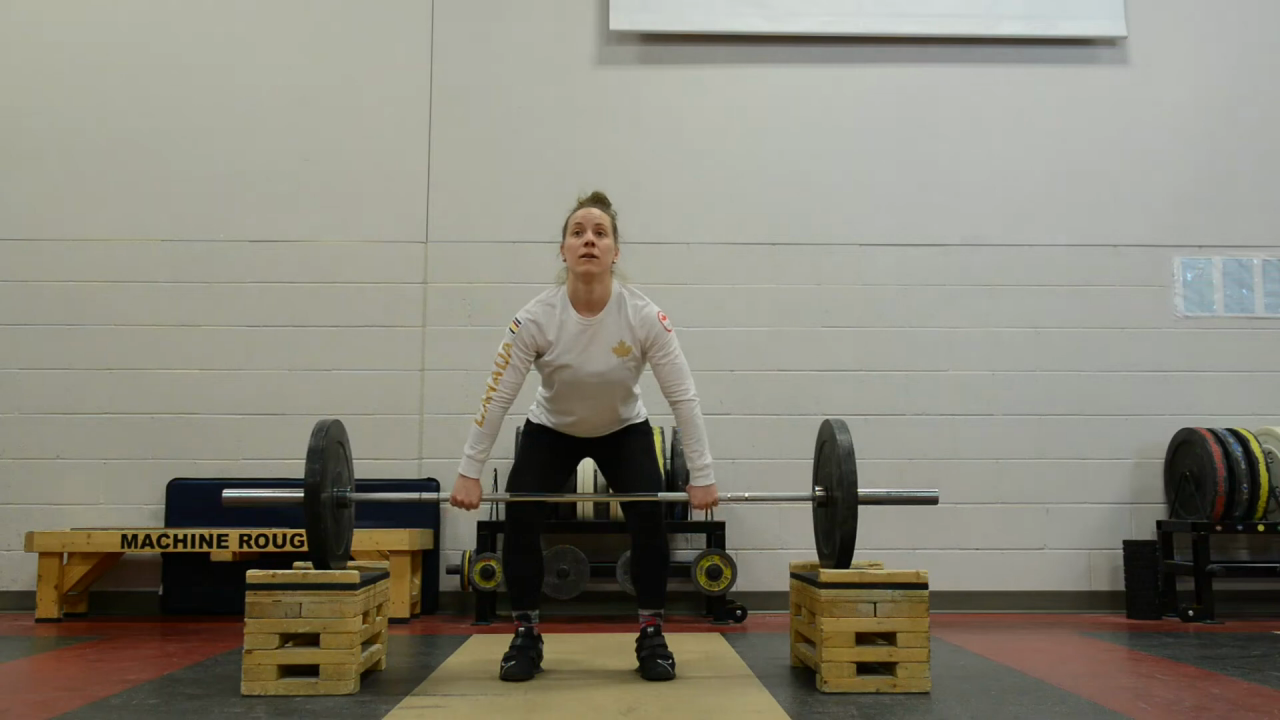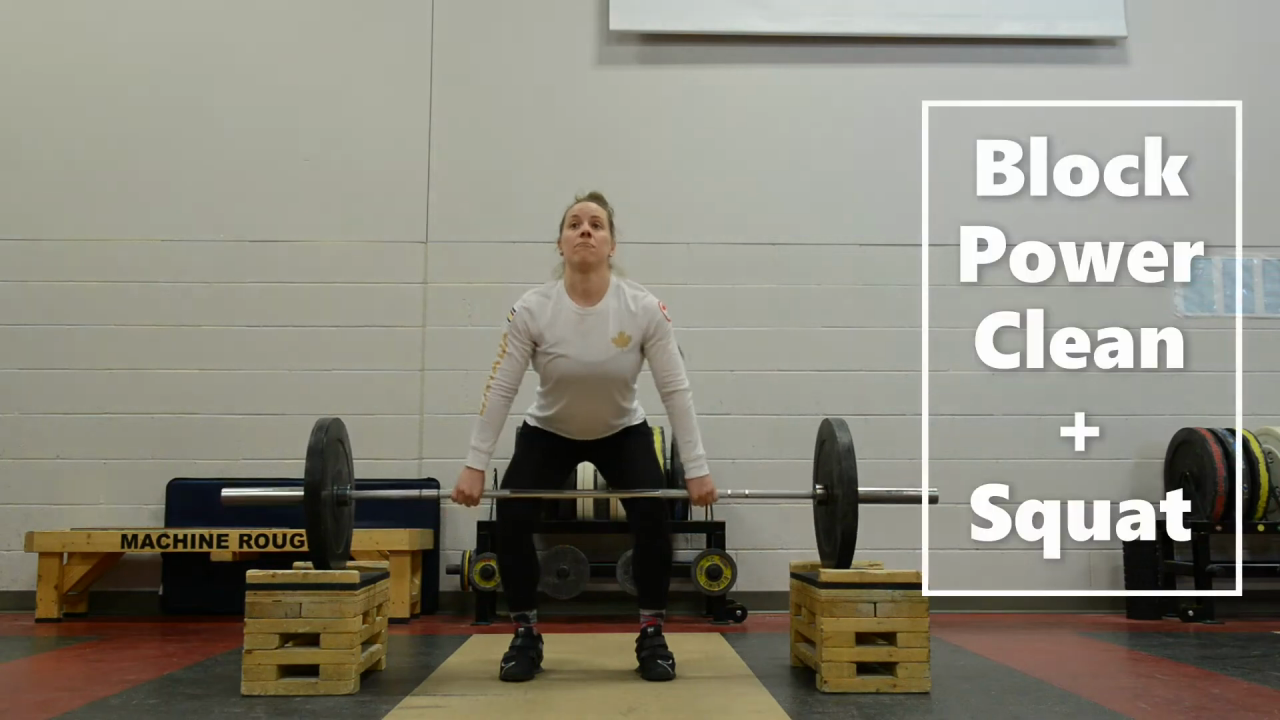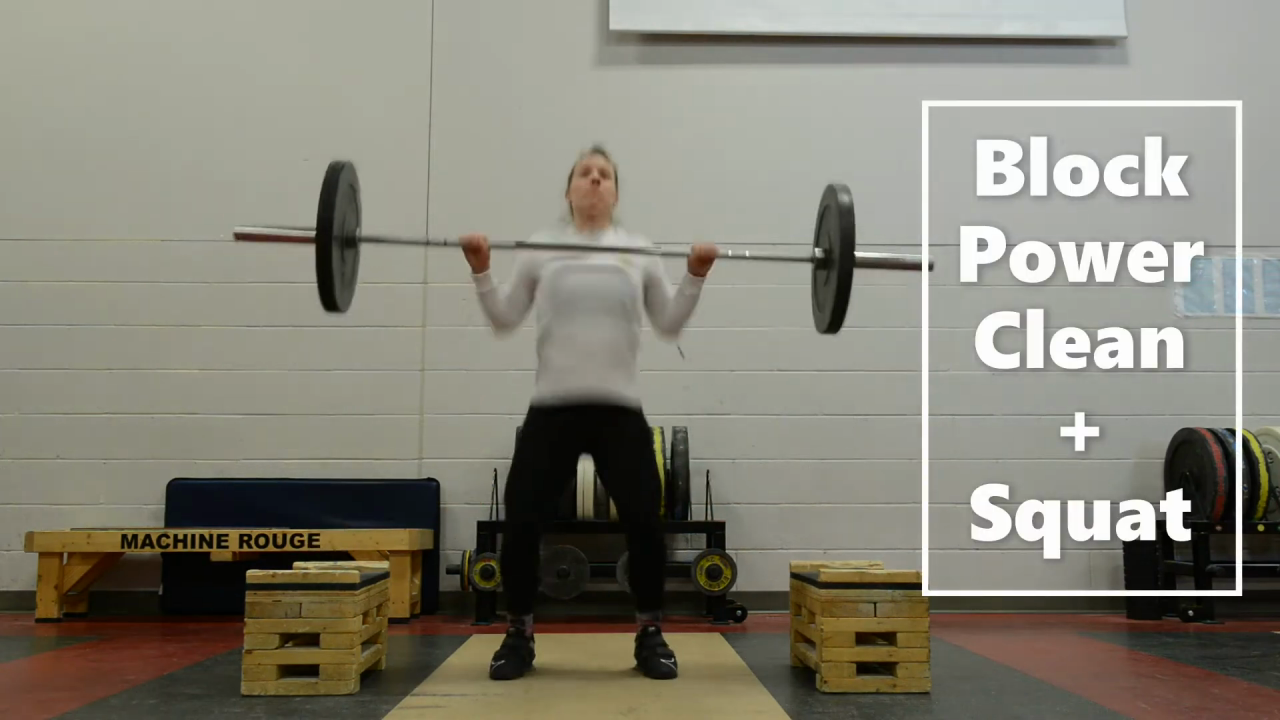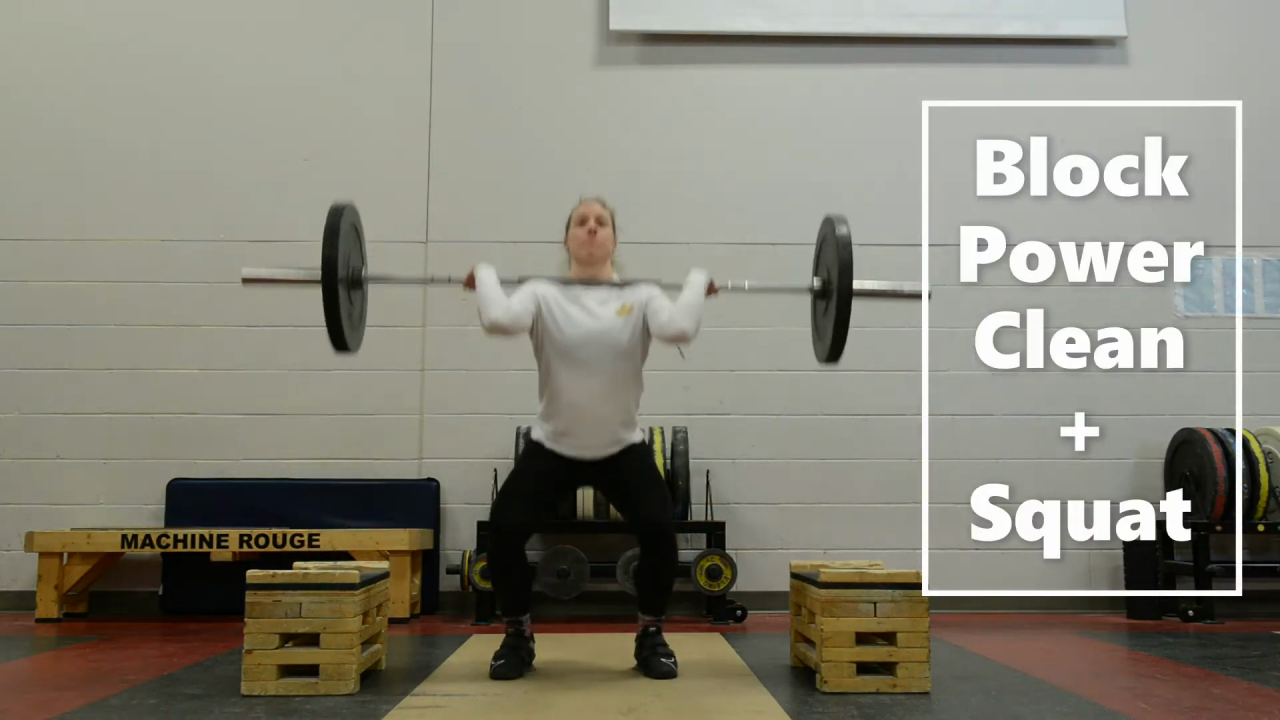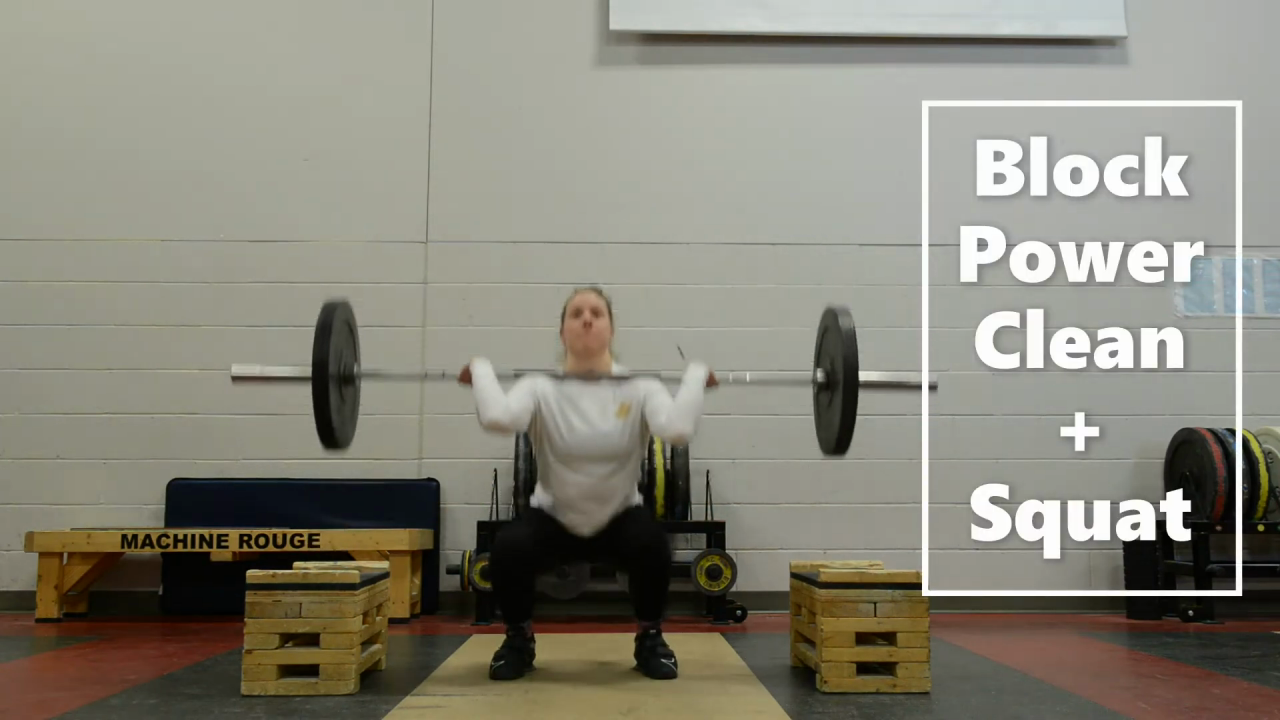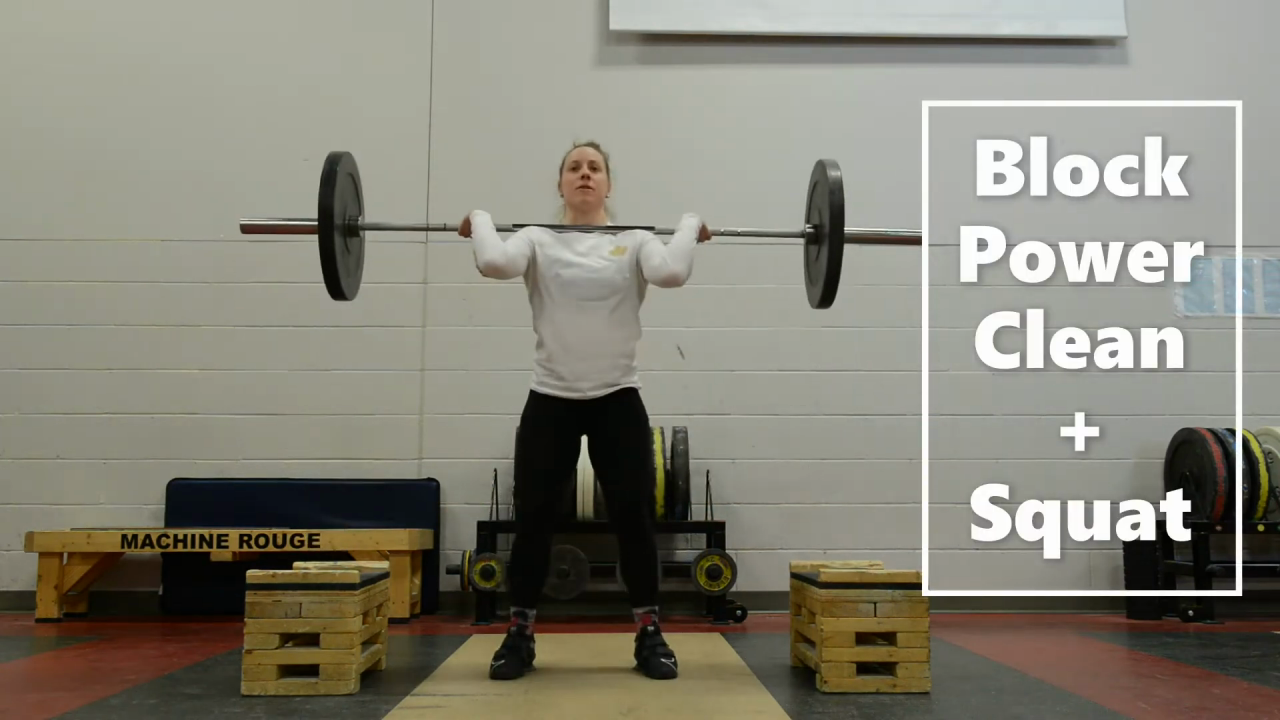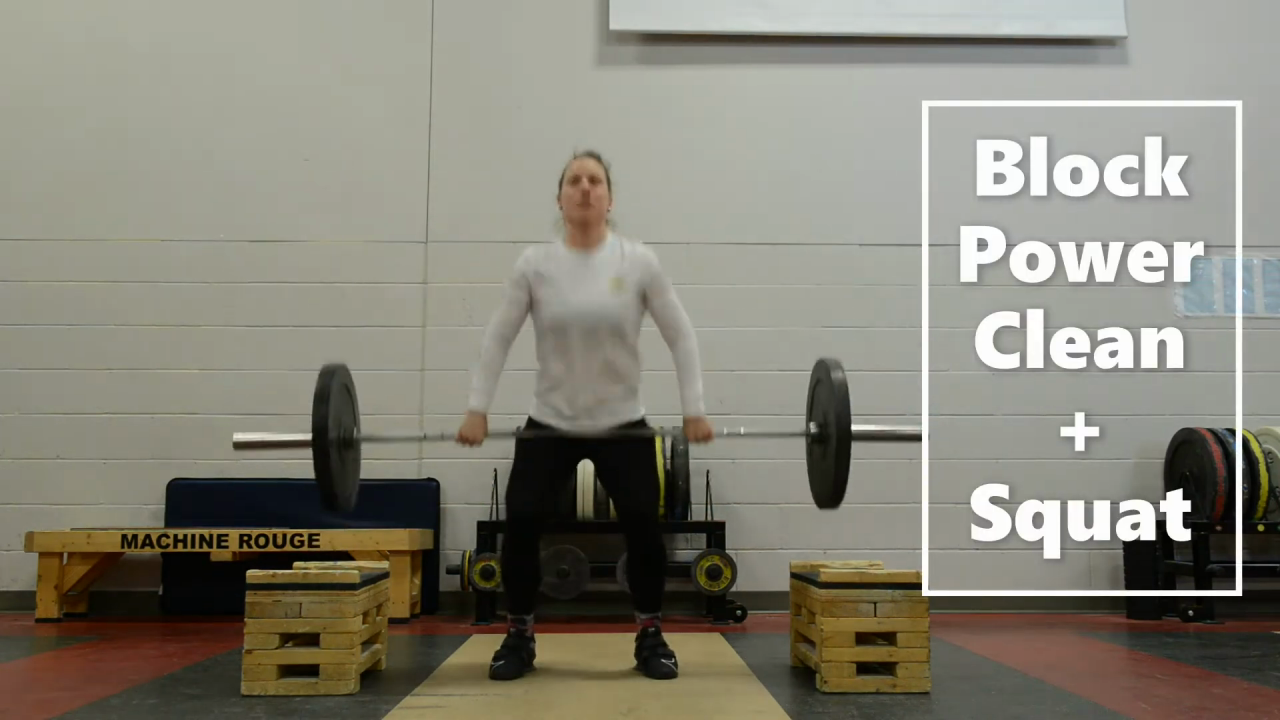
dt=0.7s
person 1, frame 1
left shoulder: (645, 317)
right shoulder: (535, 318)
left elbow: (683, 397)
right elbow: (497, 396)
left wrist: (702, 476)
right wrist: (469, 472)
left hip: (624, 431)
right hip: (550, 432)
left knee: (648, 518)
right knee: (520, 518)
left ankle: (652, 637)
right ankle: (525, 637)
person 1, frame 2
left shoulder: (644, 308)
right shoulder: (532, 309)
left elbow: (675, 389)
right elbow: (500, 387)
left wrist: (697, 469)
right wrist: (474, 465)
left hip: (623, 432)
right hip: (548, 432)
left knee: (653, 518)
right knee: (512, 519)
left ankle: (652, 636)
right ankle: (526, 637)
person 1, frame 3
left shoulder: (640, 252)
right shoulder: (541, 247)
left elbow: (669, 325)
right elbow: (503, 320)
left wrist: (696, 275)
right wrist: (480, 270)
left hip: (619, 412)
right hip: (552, 412)
left knee: (644, 526)
right knee: (520, 527)
left ankle: (649, 635)
right ankle: (518, 635)
person 1, frame 4
left shoulder: (641, 296)
right shoulder: (542, 294)
left elbow: (679, 328)
right elbow: (500, 320)
left wrist: (697, 282)
right wrist: (484, 275)
left hip: (622, 448)
right hip: (552, 447)
left knee: (659, 529)
right knee: (505, 529)
left ankle: (650, 635)
right ankle: (518, 636)
person 1, frame 5
left shoulder: (638, 389)
right shoulder: (540, 389)
left elbow: (677, 430)
right elbow: (498, 419)
left wrist: (693, 375)
right wrist: (482, 370)
left hip: (618, 515)
right hip: (553, 517)
left knee: (652, 547)
right knee: (509, 549)
left ankle: (650, 636)
right ankle: (519, 638)
person 1, frame 6
left shoulder: (634, 240)
right shoulder: (538, 239)
left elbow: (672, 272)
right elbow: (494, 263)
left wrist: (689, 227)
right wrist: (481, 222)
left hip: (617, 400)
right hip: (550, 400)
left knee: (634, 518)
right knee: (533, 520)
left ankle: (648, 634)
right ankle: (520, 634)
person 1, frame 7
left shoulder: (639, 262)
right shoulder: (535, 264)
left elbow: (682, 339)
right elbow: (497, 340)
left wrist: (693, 409)
right wrist: (477, 408)
left hip: (622, 425)
right hip: (550, 425)
left knee: (643, 526)
right knee: (522, 524)
left ankle: (650, 637)
right ankle: (518, 638)
